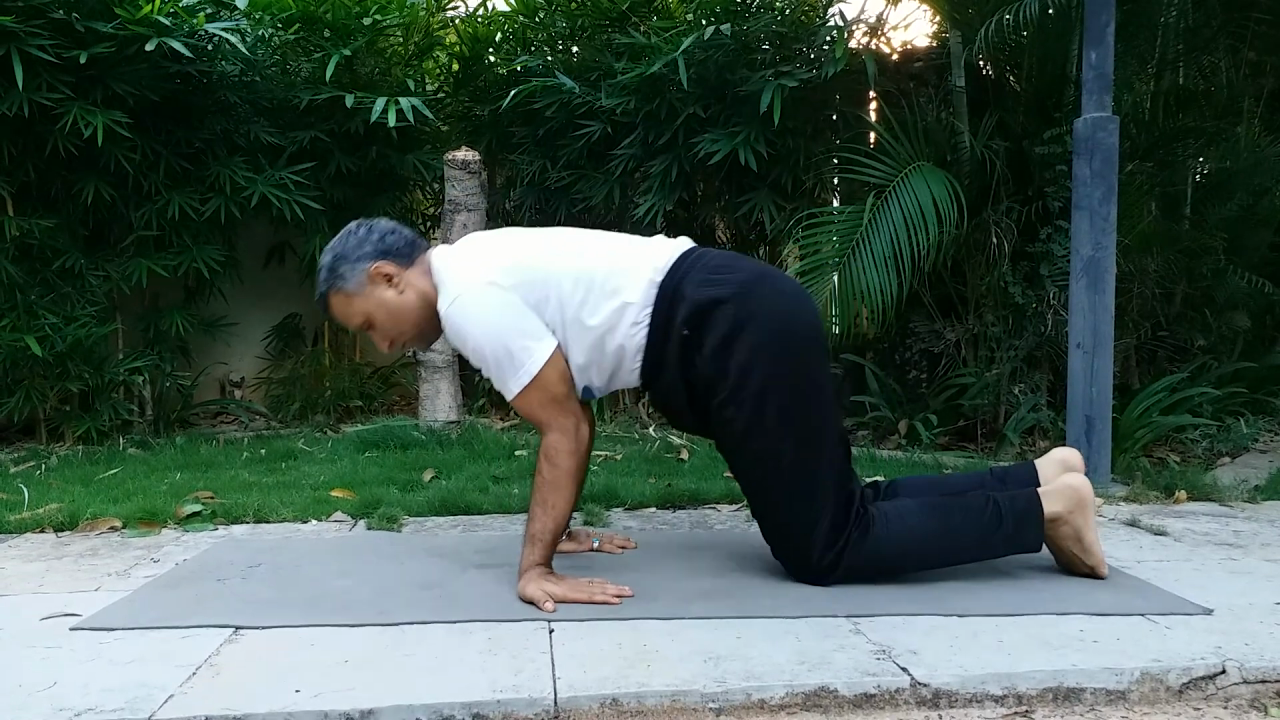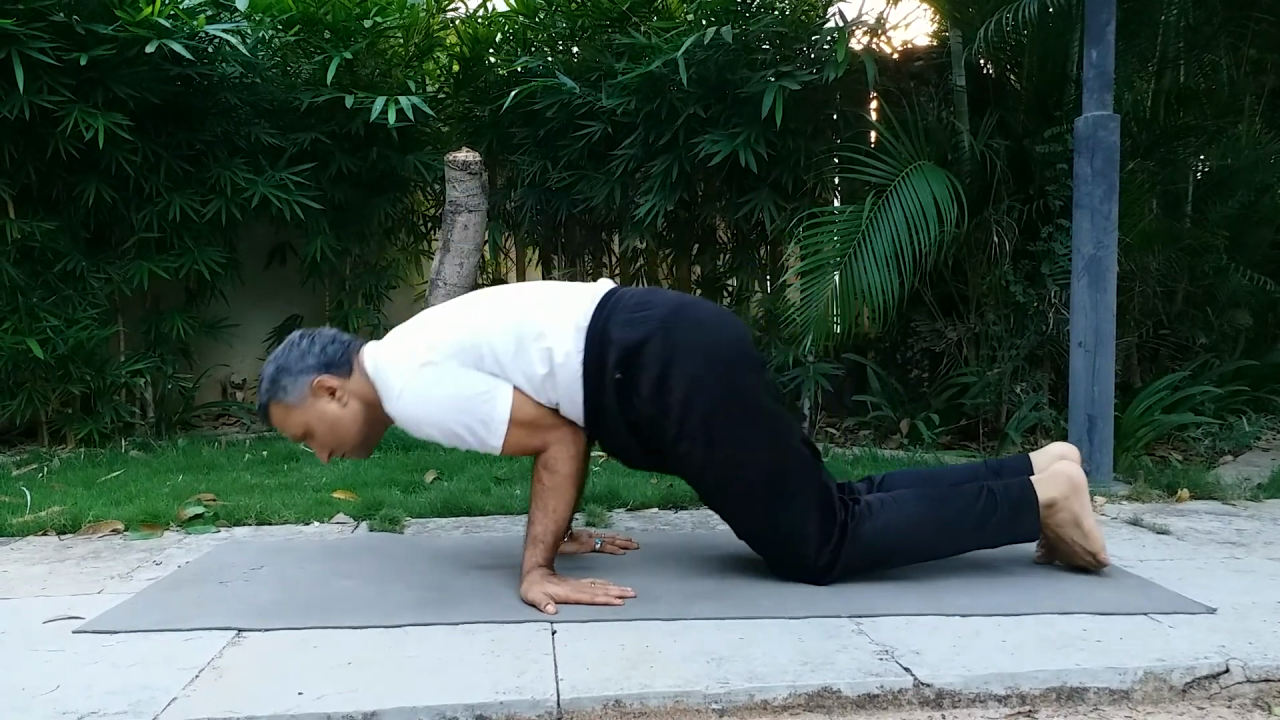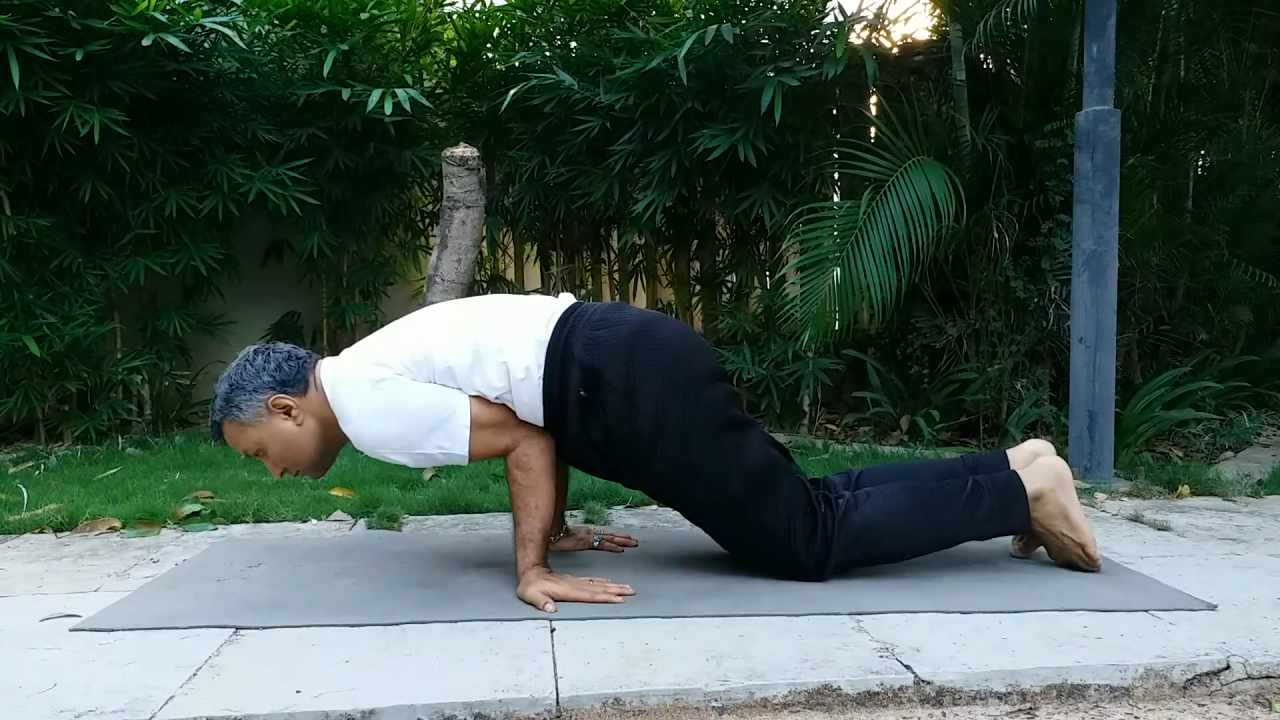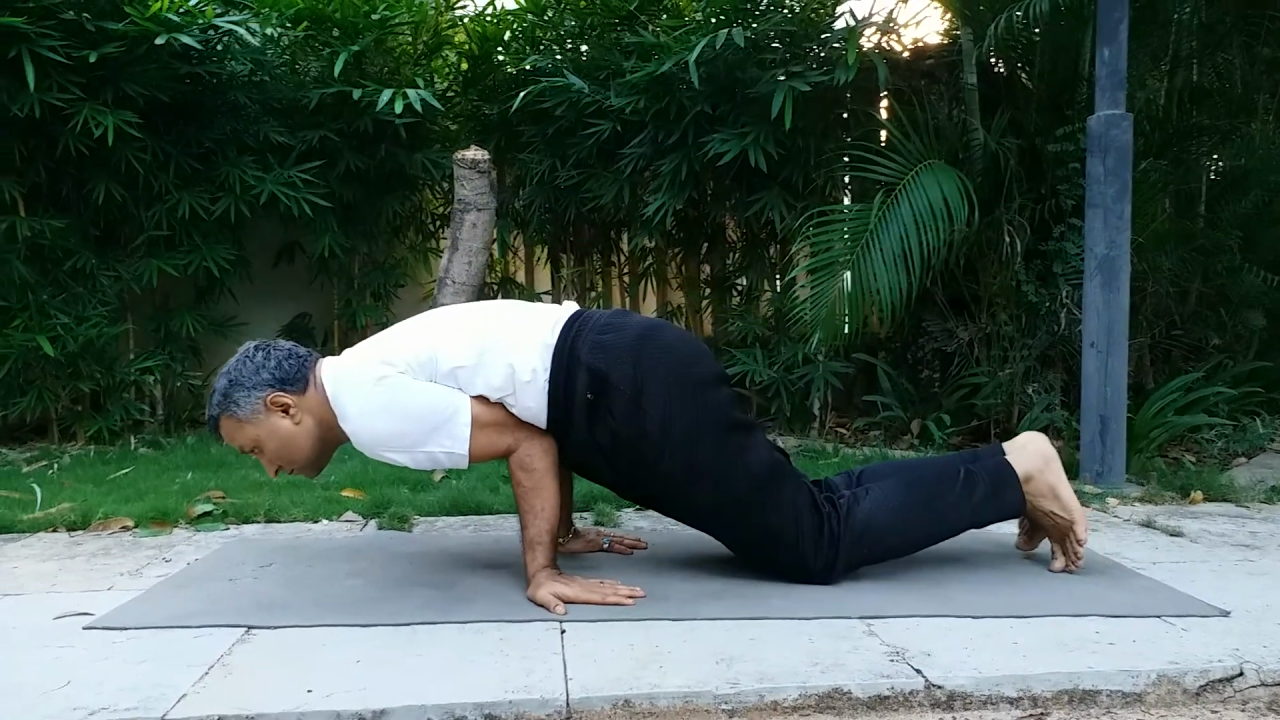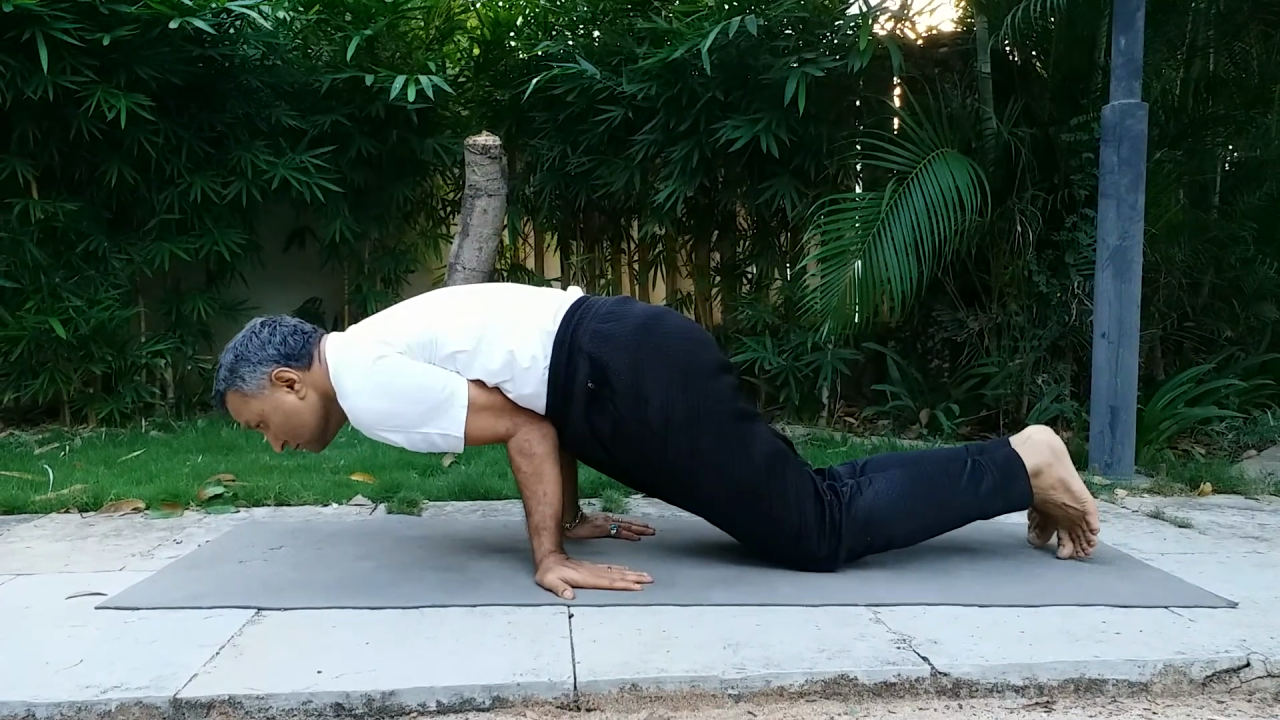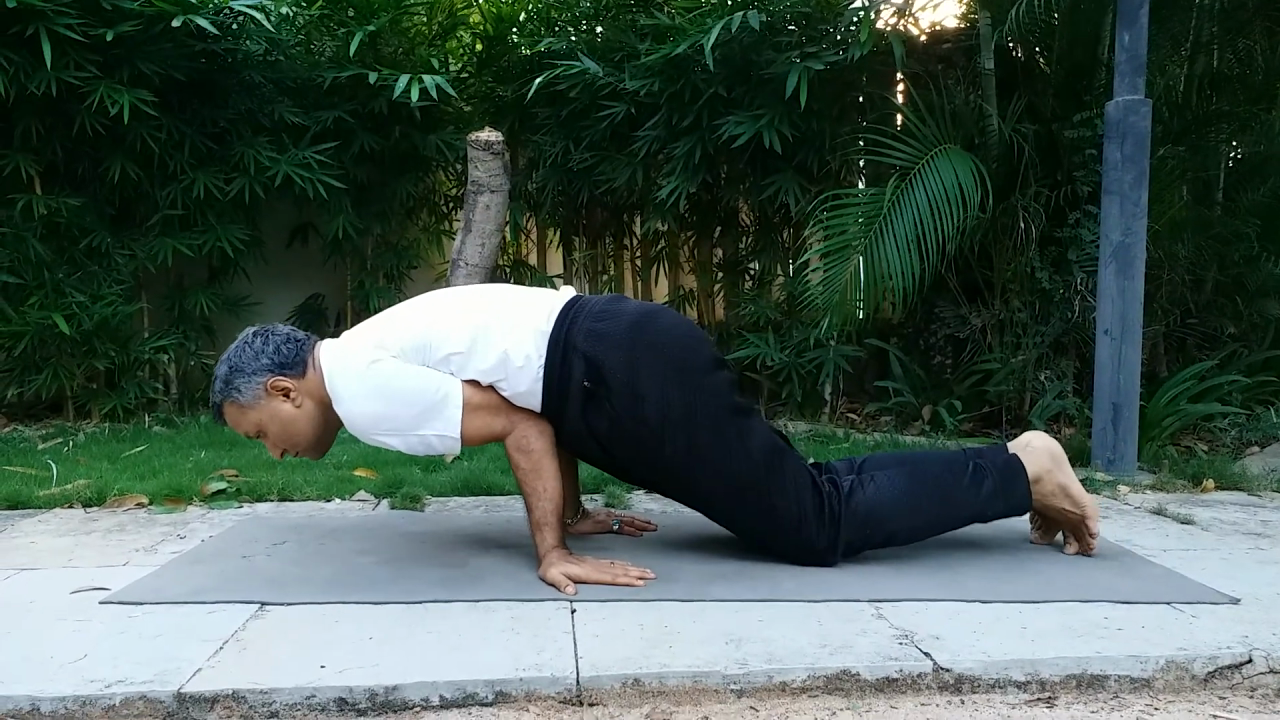
dt=0.5s
person 1, frame 1
left shoulder: (469, 299)
right shoulder: (476, 269)
left elbow: (565, 429)
right elbow: (564, 415)
left wrist: (534, 567)
right wrist: (552, 529)
left hip: (736, 331)
right hip: (747, 315)
left knee: (823, 548)
right knee: (831, 513)
left ankle: (1041, 506)
right ankle: (1037, 477)
person 1, frame 2
left shoulder: (409, 387)
right shoulder: (415, 354)
left elbow: (557, 439)
left wrist: (535, 568)
right wrist: (557, 533)
left hip: (674, 365)
right hip: (675, 347)
left knee: (822, 544)
right knee: (823, 508)
left ankle: (1036, 496)
right ankle: (1031, 471)
person 1, frame 3
left shoulder: (364, 407)
right shoulder: (376, 373)
left elbow: (520, 439)
left wrist: (531, 569)
right wrist: (553, 529)
left hip: (630, 383)
right hip: (627, 359)
left knee: (811, 539)
right knee: (803, 503)
left ankle: (1021, 490)
right ankle: (1010, 467)
person 1, frame 4
left shoulder: (367, 409)
right shoulder: (376, 374)
left elbow: (526, 441)
left wrist: (541, 572)
right wrist: (560, 532)
left hip: (635, 389)
right hip: (625, 373)
left knee: (818, 543)
right knee: (798, 511)
left ankle: (1012, 474)
right ankle: (1005, 469)
person 1, frame 5
left shoulder: (366, 386)
right shoulder: (379, 350)
left elbow: (521, 427)
left wrist: (549, 558)
right wrist: (567, 517)
left hip: (635, 379)
right hip: (627, 357)
left knee: (820, 529)
right knee: (804, 500)
left ankle: (1021, 466)
right ankle: (1012, 465)
person 1, frame 6
left shoulder: (359, 392)
right shoulder: (376, 357)
left elbow: (516, 425)
left wrist: (552, 554)
right wrist: (569, 511)
left hip: (627, 373)
right hip: (620, 355)
left knee: (820, 526)
right knee: (798, 493)
left ankle: (1020, 472)
right ankle: (1011, 466)
